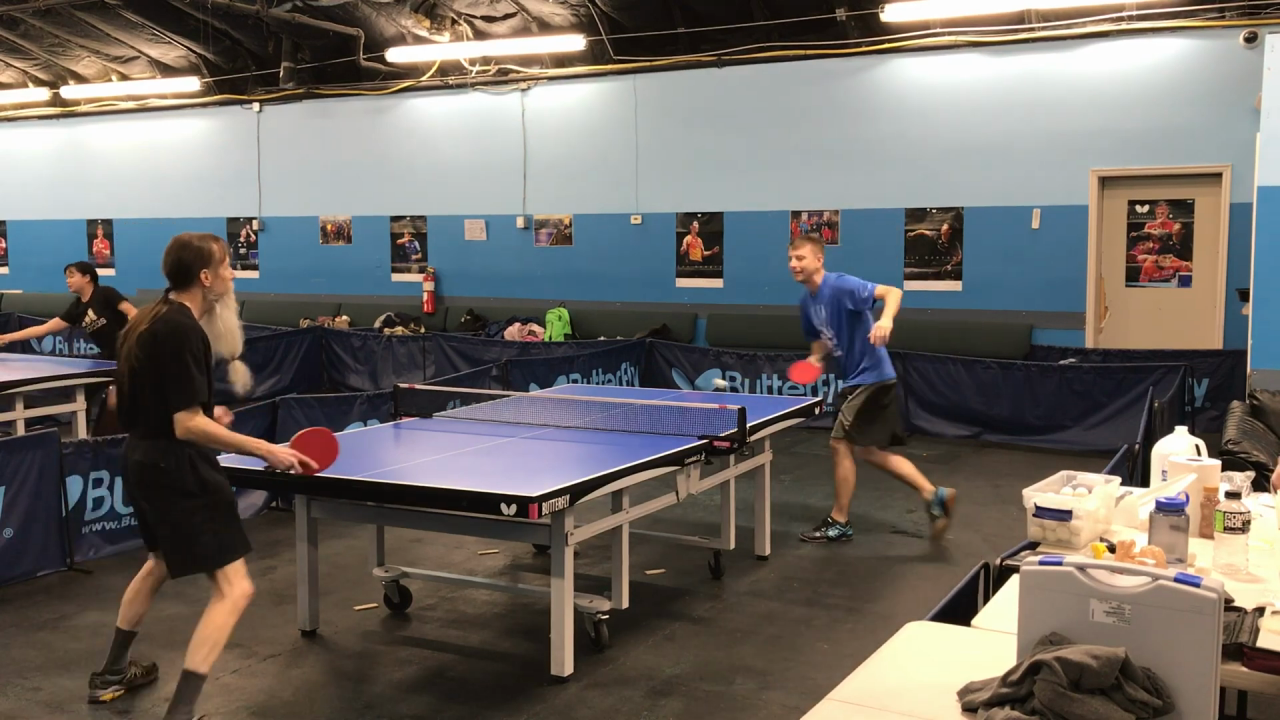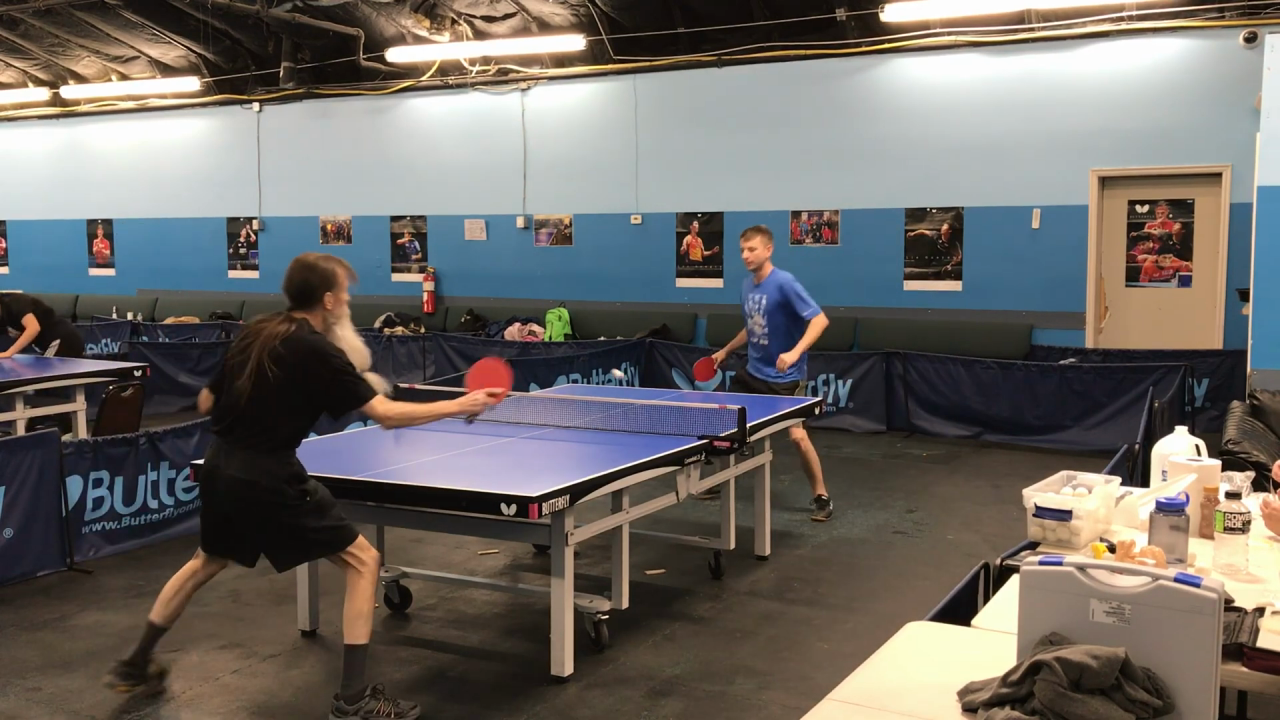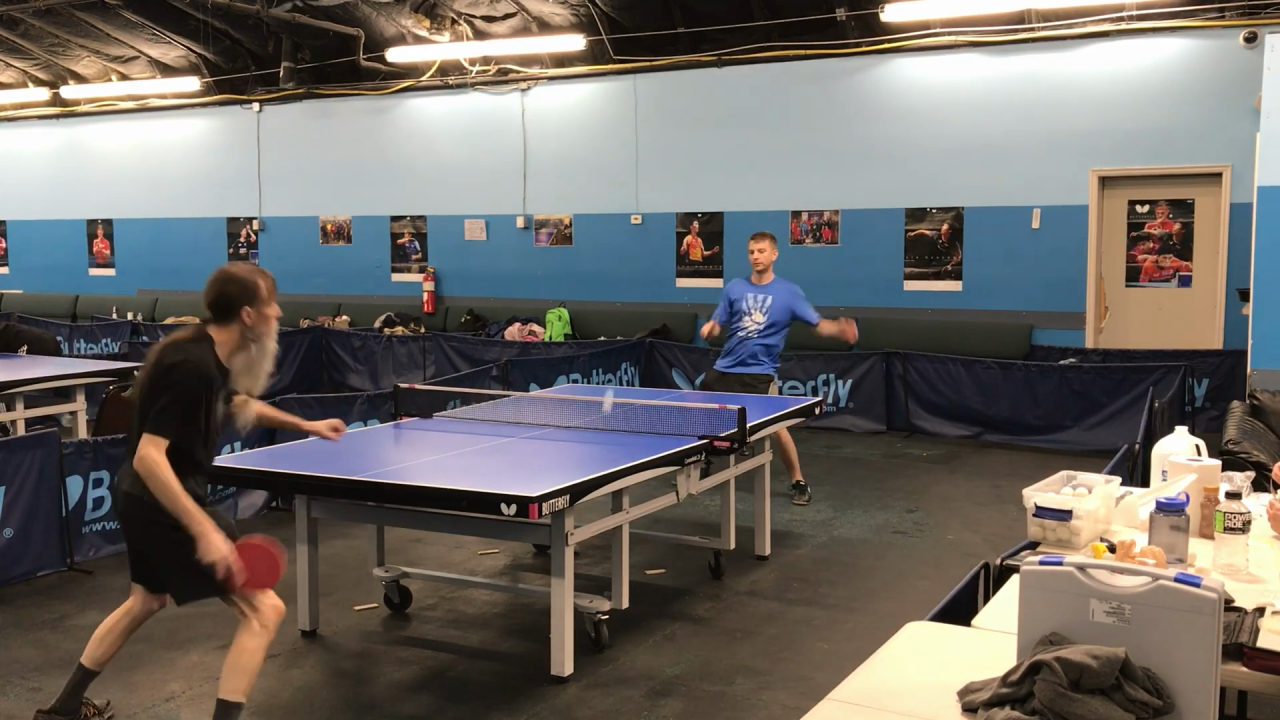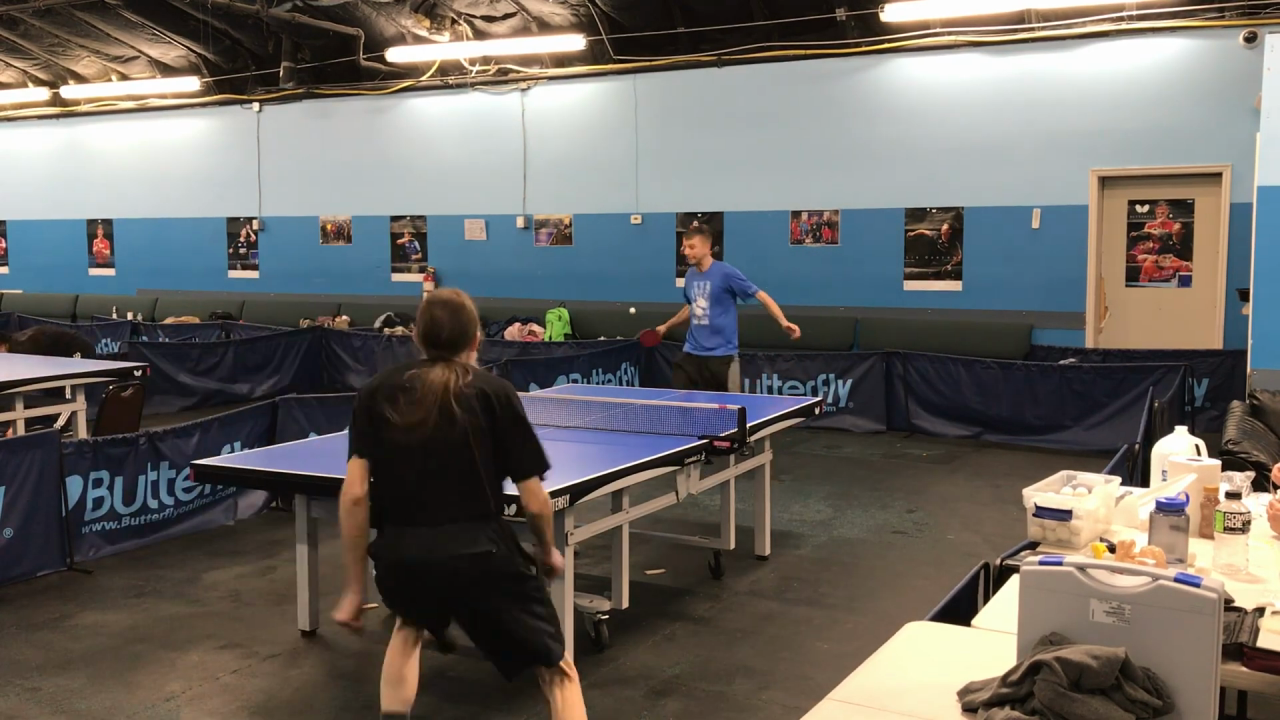
dt=0.7s
person 1, frame 1
left shoulder: (153, 319)
right shoulder: (183, 332)
right elbow: (188, 427)
left wrist: (207, 408)
right wrist: (266, 451)
left hip: (145, 460)
right hip: (176, 468)
left knee: (164, 560)
right knee: (232, 588)
left ankle: (111, 671)
person 1, frame 2
left shoulder: (255, 332)
right shoulder: (315, 352)
left elbow: (206, 403)
right elbow: (383, 413)
right wrist: (462, 405)
left hip: (220, 467)
right hip: (267, 477)
left knee: (208, 561)
right knee: (363, 561)
left ankle: (136, 664)
person 1, frame 3
left shoulder: (206, 351)
right shoulder: (193, 365)
left elbow: (240, 403)
right elbow: (147, 457)
left wrist: (304, 425)
right wrist: (206, 530)
left hip: (144, 499)
right hip: (161, 502)
left knee: (146, 599)
right knee: (263, 609)
person 1, frame 4
left shoulder: (378, 393)
right shoulder: (496, 393)
left elbow: (355, 494)
right elbow: (534, 500)
left wrist: (353, 586)
right wrist: (548, 552)
left hip: (401, 557)
right hip: (480, 554)
left knee: (412, 623)
right knee: (559, 674)
person 2, frame 1
left shoulder: (843, 286)
right shoulder: (808, 301)
left elbow: (891, 293)
right elbow: (820, 339)
left wrist: (885, 321)
right wrist: (815, 360)
left hip: (870, 379)
right hip: (860, 379)
left knee: (840, 444)
right knee: (875, 452)
left ankle: (839, 522)
right ankle: (935, 495)
person 2, frame 2
left shoulder: (784, 283)
right shoulder: (747, 286)
left elbow: (820, 320)
left wrist: (795, 353)
right wrist: (725, 350)
left hip: (786, 377)
right hip: (754, 372)
left knee: (797, 436)
left ankle: (821, 495)
person 2, frame 3
left shoulder: (789, 292)
right shoulder: (734, 287)
left elbow: (819, 325)
right elbow: (717, 323)
left wrist: (841, 329)
right wrist: (709, 329)
left hip: (761, 372)
right hip: (725, 368)
left knee: (776, 428)
left ankle: (799, 482)
person 2, frame 4
left shoulder: (726, 274)
right shoulder: (690, 276)
left elbow: (760, 296)
left wrist: (784, 322)
right wrist: (666, 326)
left hip: (721, 354)
right hip: (692, 353)
